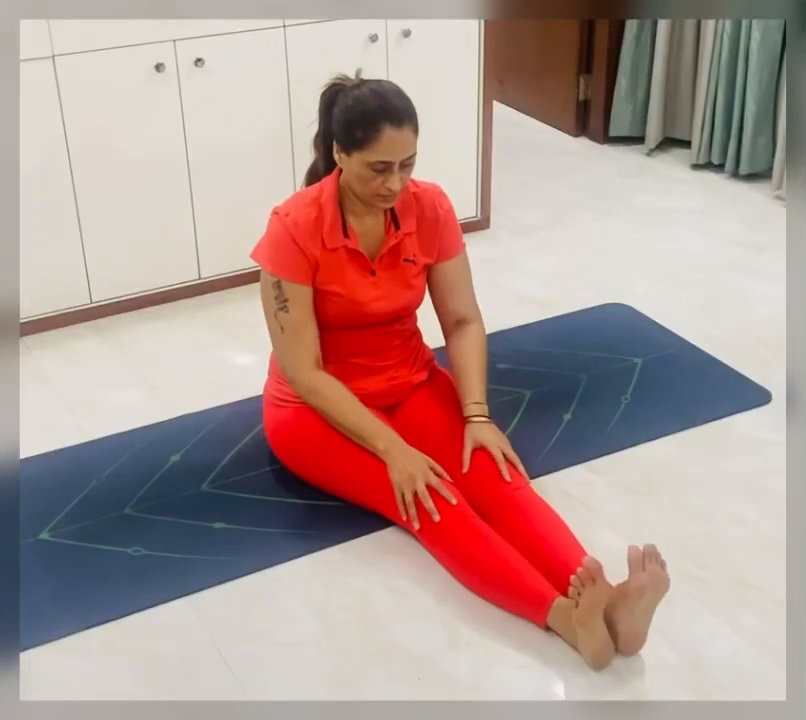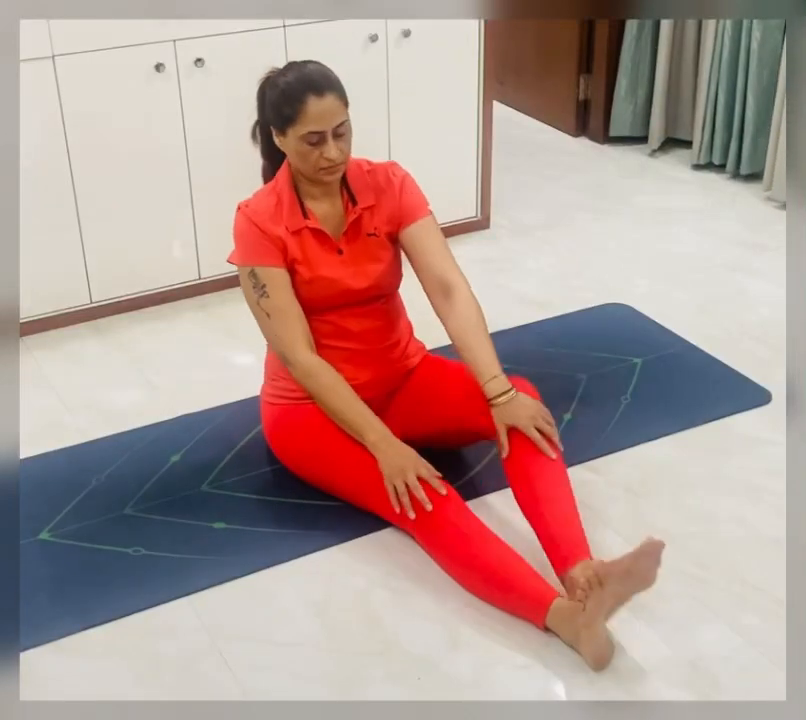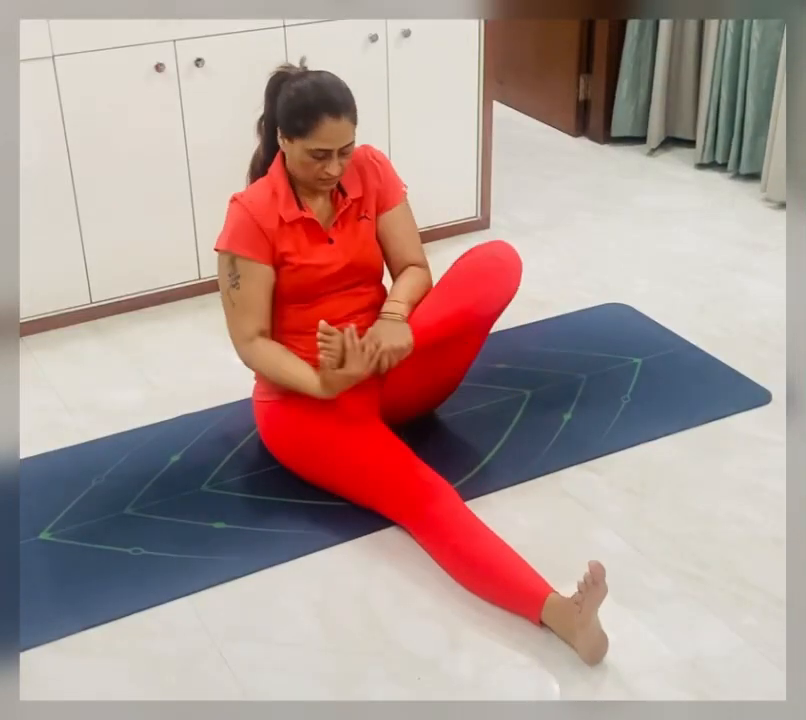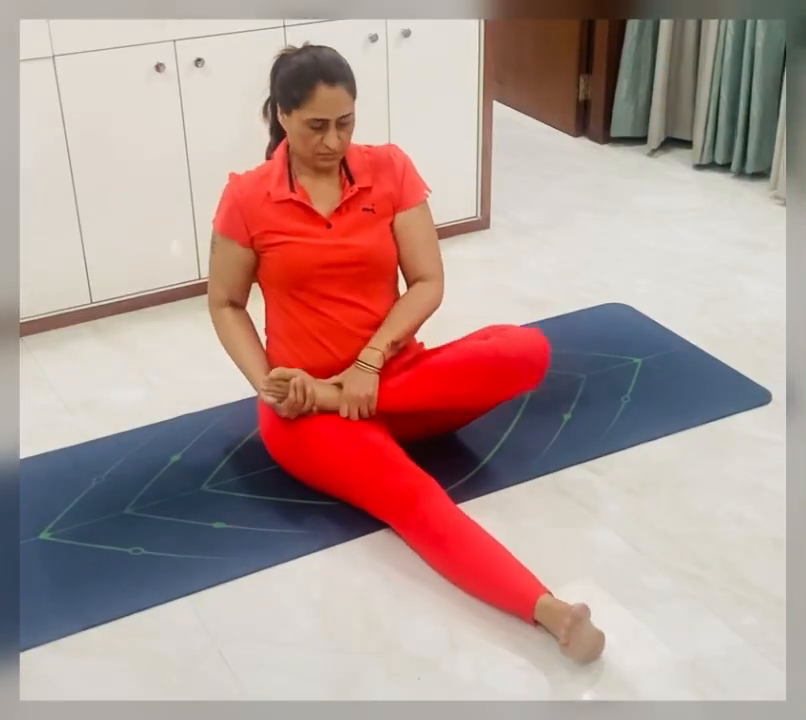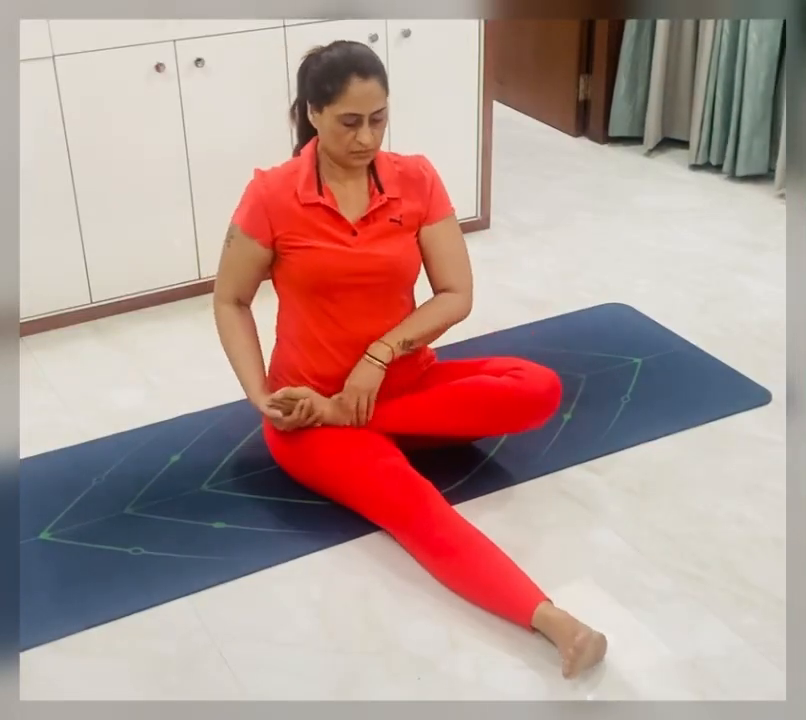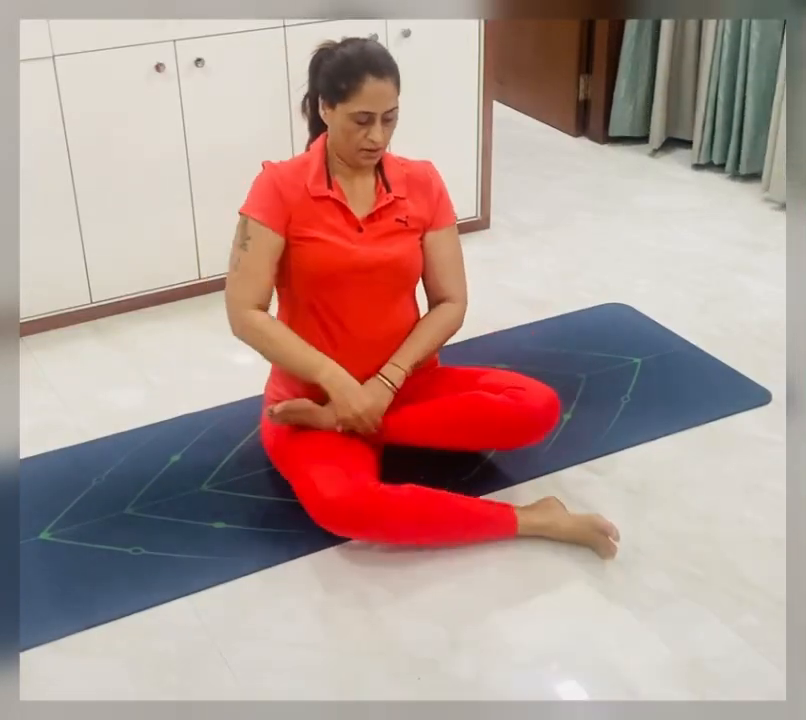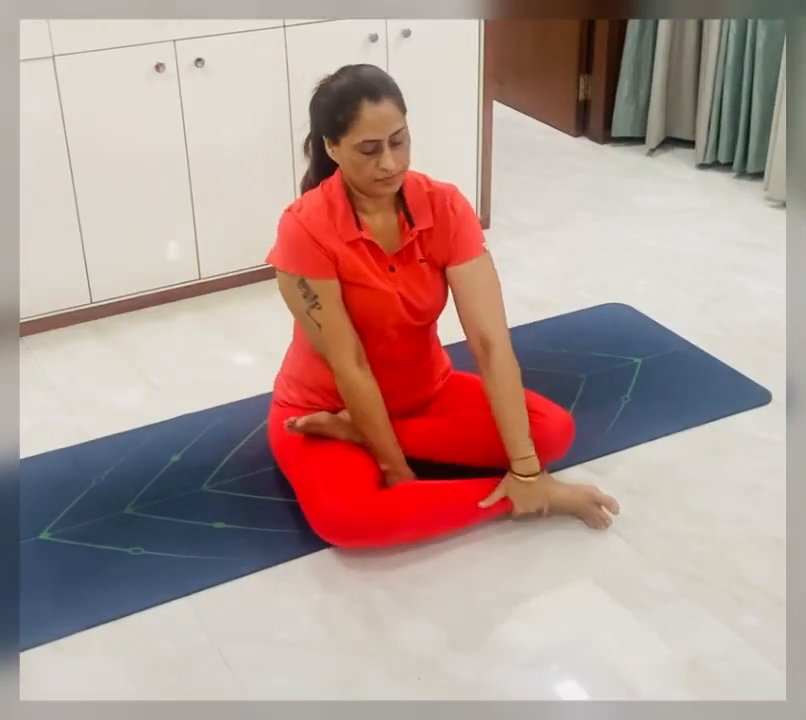
dt=0.7s
person 1, frame 1
left shoulder: (430, 207)
right shoulder: (294, 229)
left elbow: (463, 321)
right elbow: (303, 371)
left wrist: (477, 416)
right wrist: (392, 450)
left hip: (411, 385)
right hip: (316, 410)
left knee: (493, 478)
right knee: (430, 502)
left ankle: (602, 596)
right ankle: (565, 617)
person 1, frame 2
left shoulder: (389, 184)
right shoulder: (259, 222)
left elbow: (449, 287)
right elbow: (298, 356)
left wrist: (500, 392)
right wrist: (382, 445)
left hip: (403, 375)
right hip: (309, 404)
left knee: (524, 403)
right knee: (425, 500)
left ankle: (584, 577)
right ankle: (563, 617)
person 1, frame 3
left shoulder: (372, 171)
right shoulder: (252, 217)
left elbow: (414, 268)
right elbow: (249, 339)
left wrist: (391, 321)
right wrist: (320, 383)
left hip: (393, 373)
right hip: (305, 398)
left knee: (499, 260)
right knee: (421, 497)
left ankle: (376, 356)
right ankle: (554, 610)
person 1, frame 4
left shoulder: (390, 169)
right shoulder: (246, 198)
left elbow: (428, 283)
right elbow: (225, 305)
left wrist: (368, 365)
right wrist: (266, 383)
left hip: (397, 377)
right hip: (310, 406)
left knee: (526, 354)
right knee: (415, 500)
left ankle: (345, 399)
person 1, frame 5
left shoulder: (417, 180)
right shoulder: (271, 195)
left elbow: (457, 294)
right elbow: (230, 301)
left wrist: (379, 356)
right wrist: (259, 396)
left hip: (404, 379)
right hip: (312, 405)
left knee: (538, 391)
right knee: (414, 505)
left ankle: (351, 421)
person 1, frame 6
left shoulder: (422, 183)
right shoulder: (280, 189)
left elbow: (451, 303)
right elbow: (245, 313)
left wrist: (388, 381)
right wrist: (342, 386)
left hip: (410, 384)
right hip: (315, 396)
left knee: (537, 409)
right knee: (338, 503)
left ankle: (346, 421)
right ankle: (536, 521)
person 1, frame 7
left shoulder: (445, 207)
right shoulder: (305, 229)
left elbow: (491, 341)
right elbow: (348, 365)
left wrist: (525, 468)
right wrist: (396, 471)
left hip: (424, 390)
right hip: (322, 403)
left knee: (552, 431)
right knee: (341, 517)
left ankle: (359, 435)
right ankle: (544, 497)
